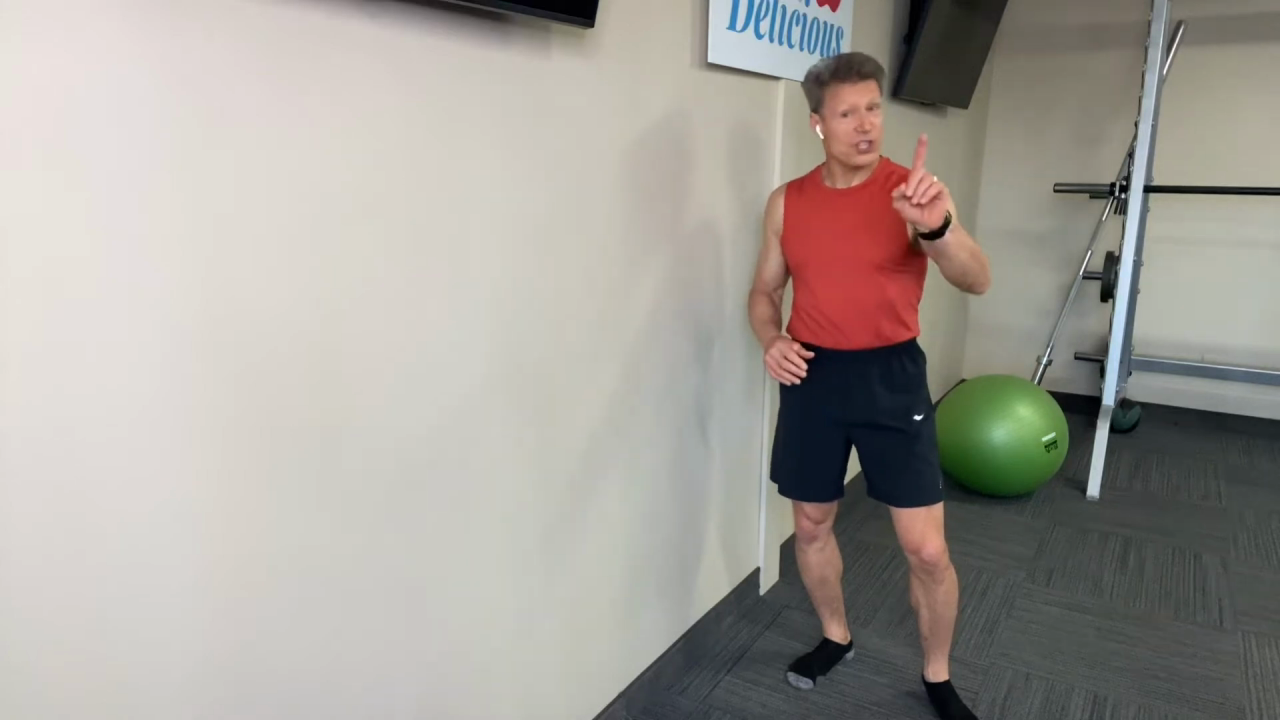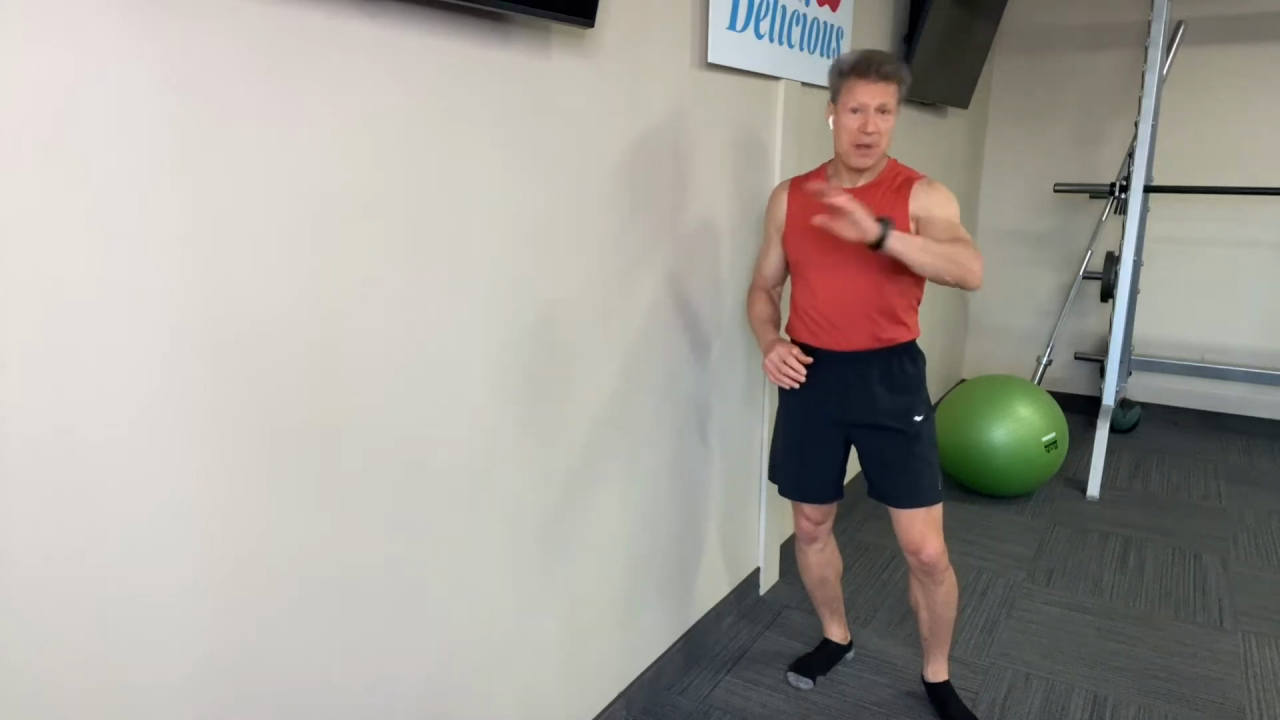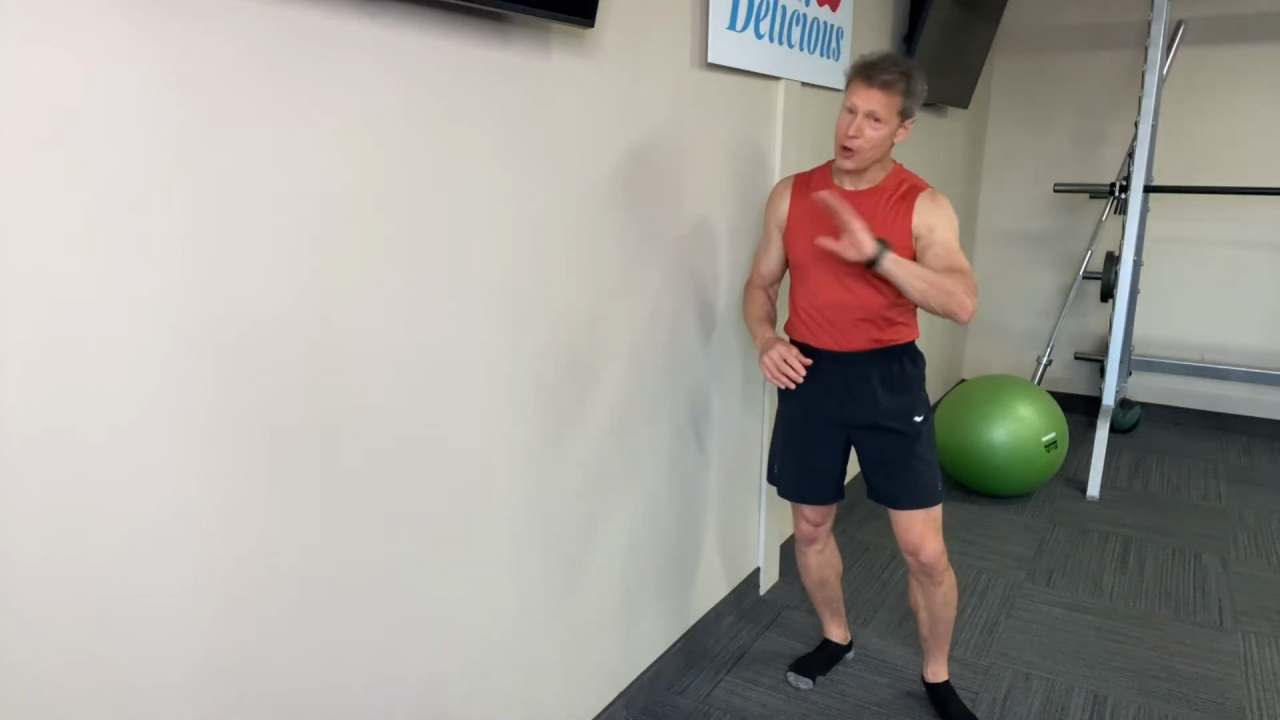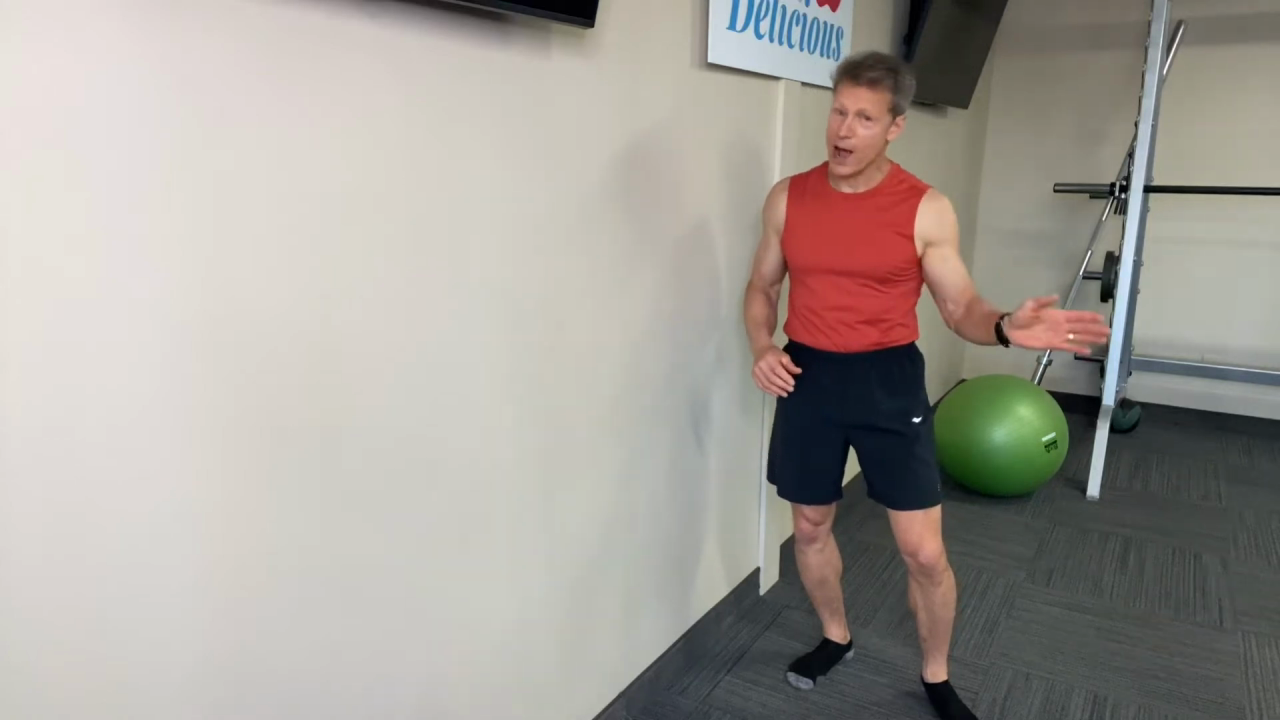
dt=0.3s
person 1, frame 1
left shoulder: (914, 189)
right shoulder: (786, 201)
left elbow: (976, 280)
right elbow: (765, 290)
left wrist: (936, 225)
right wrist: (770, 340)
left hip: (890, 376)
right hip: (811, 376)
left knee: (926, 550)
right knee: (810, 525)
right ankle: (835, 636)
person 1, frame 2
left shoulder: (923, 195)
right shoulder: (790, 197)
left elbow: (968, 270)
right elbow: (763, 287)
left wrist: (875, 232)
right wrist: (770, 341)
left hip: (889, 378)
right hip: (811, 376)
left knee: (925, 549)
right knee: (810, 524)
right ankle: (836, 636)
person 1, frame 3
left shoulder: (926, 206)
right shoulder: (791, 194)
left elbow: (961, 303)
right elbow: (759, 284)
left wrist: (873, 252)
right wrist: (766, 340)
left hip: (889, 379)
right hip: (809, 376)
left knee: (925, 551)
right knee: (810, 526)
right ankle: (836, 636)
person 1, frame 4
left shoulder: (926, 209)
right shoulder: (787, 197)
left elbow: (961, 309)
right elbow: (761, 286)
left wrist: (1010, 328)
right wrist: (762, 346)
left hip: (888, 380)
right hip: (808, 377)
left knee: (924, 552)
right knee: (810, 526)
right ankle: (835, 636)
